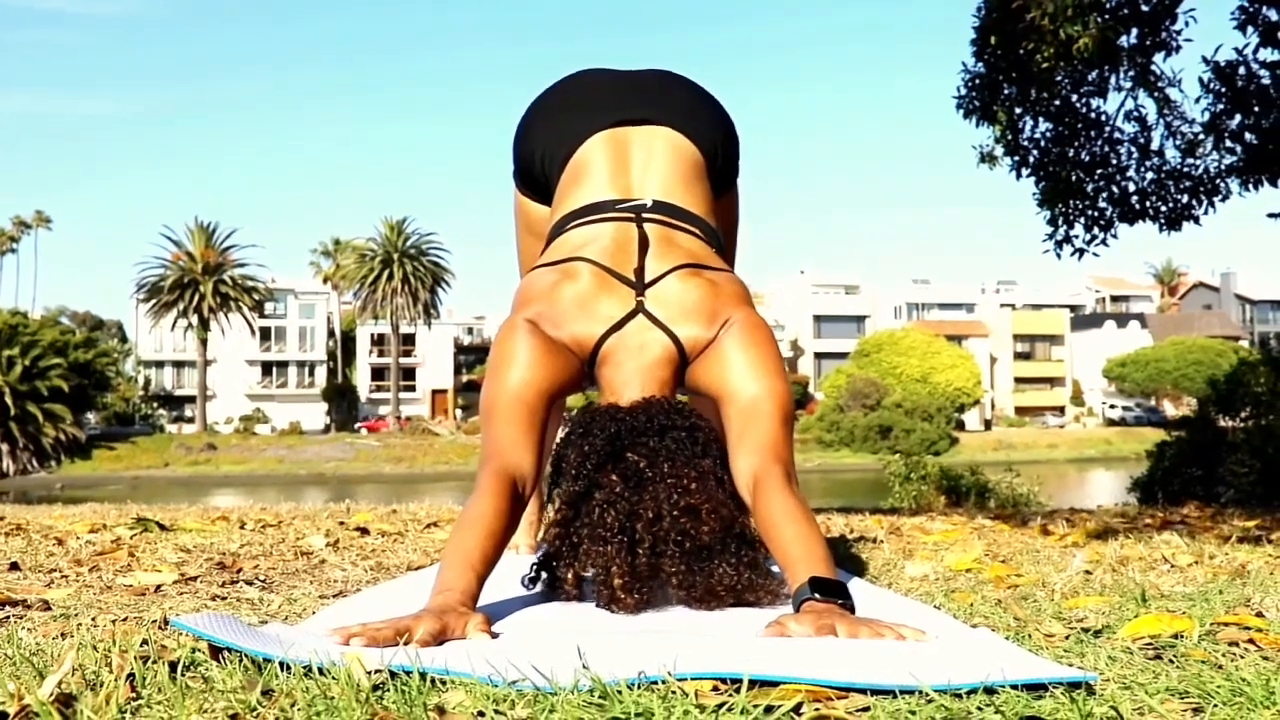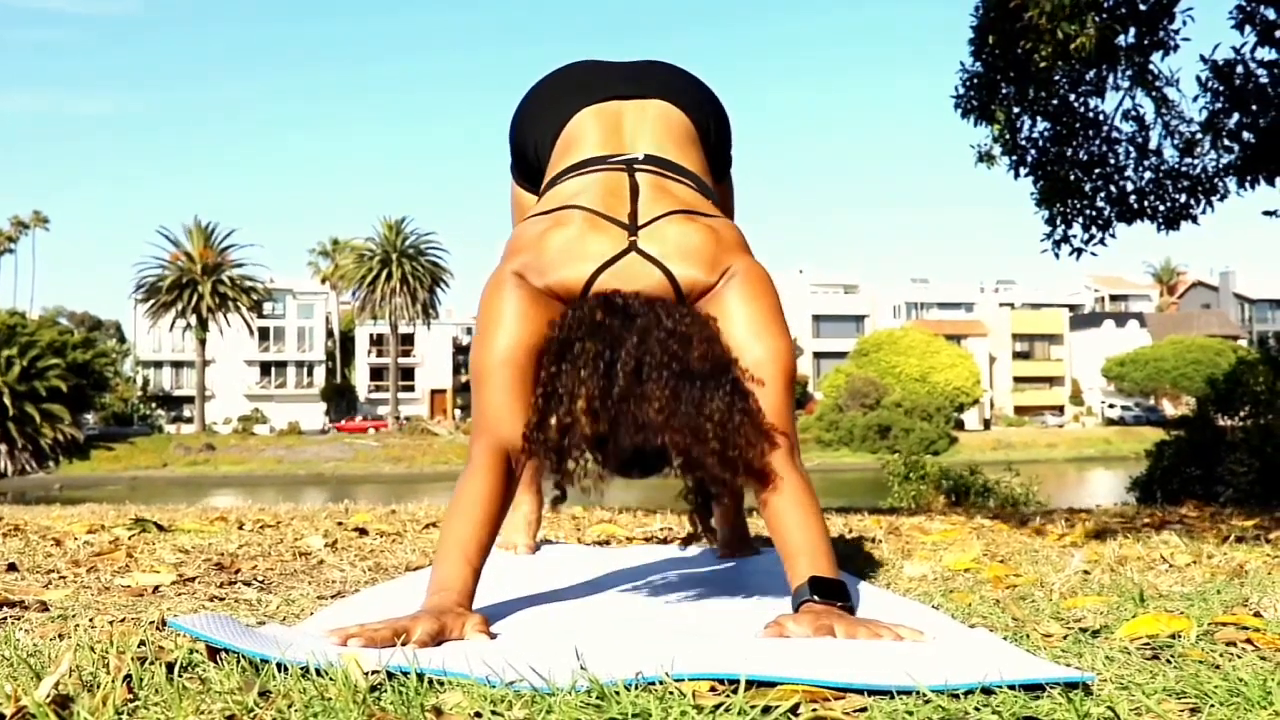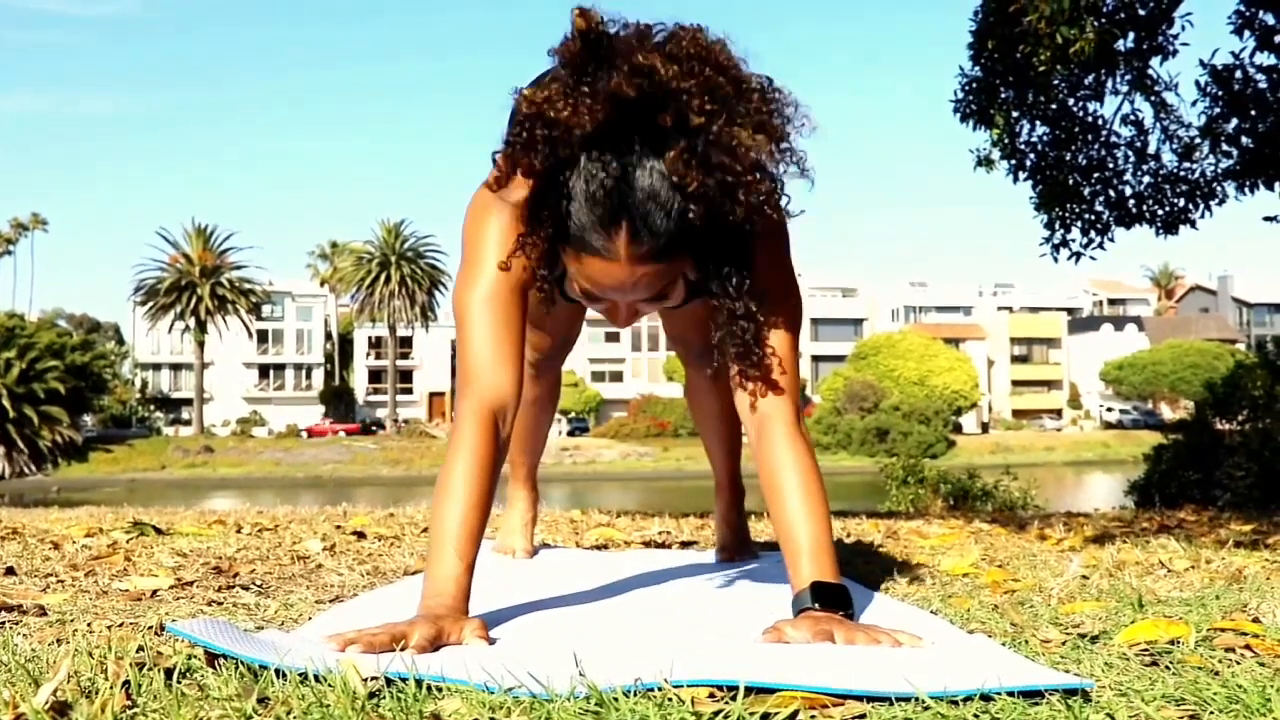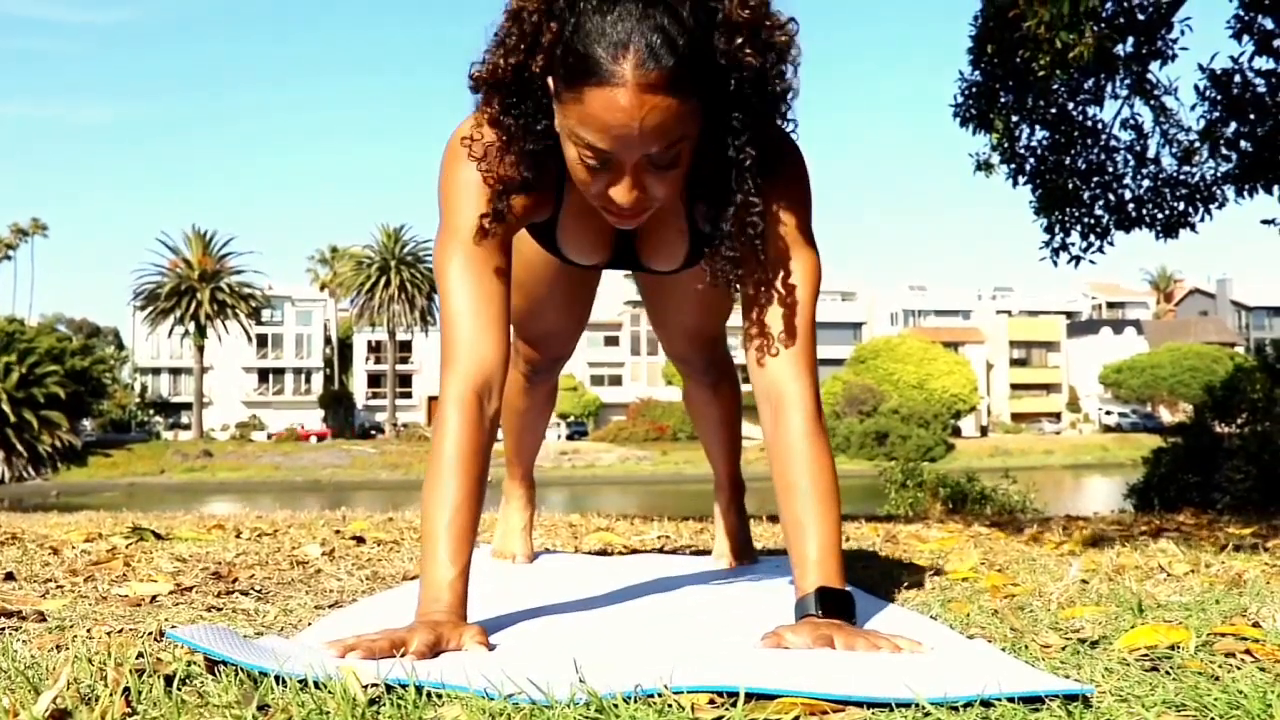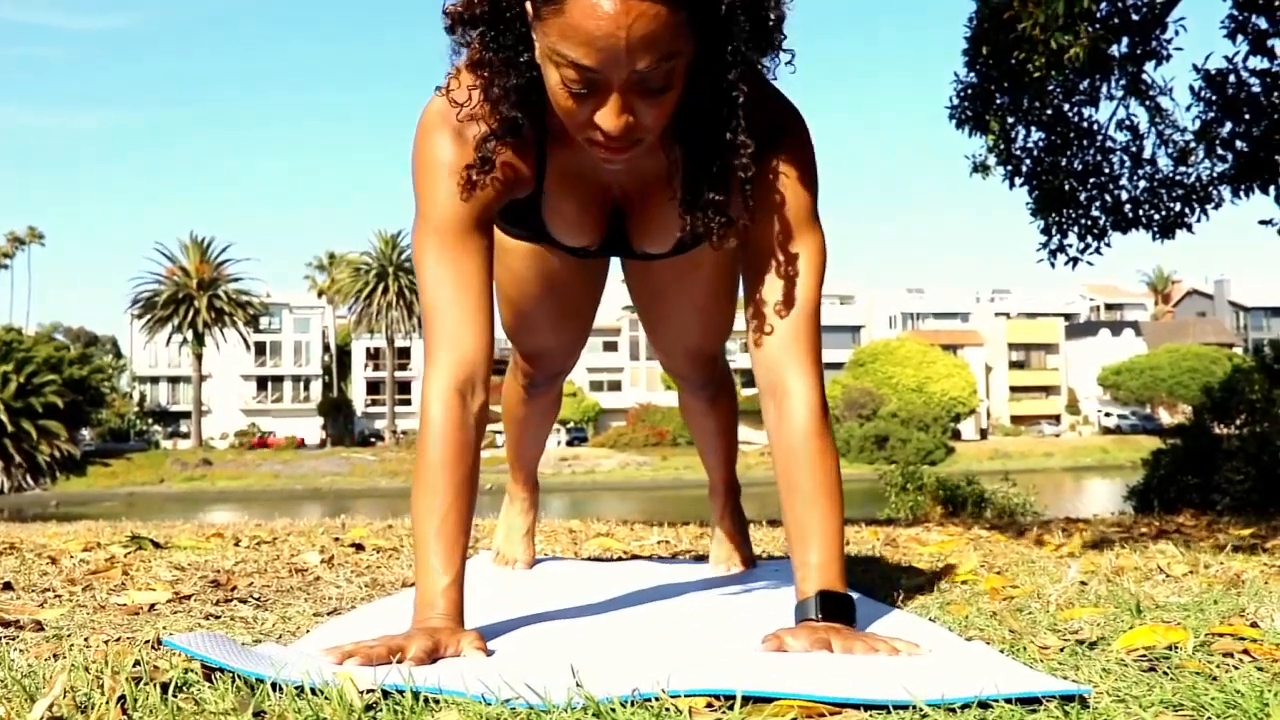
dt=0.5s
person 1, frame 1
left shoulder: (727, 336)
right shoulder: (542, 335)
left elbow: (769, 477)
right elbow: (502, 476)
left wrist: (823, 596)
right ankle: (530, 514)
person 1, frame 2
left shoulder: (729, 284)
right shoulder: (530, 286)
left elbow: (775, 450)
right elbow: (492, 450)
left wrist: (821, 597)
right wrist: (444, 603)
left knee: (728, 372)
right knee: (529, 363)
left ankle: (727, 514)
right ankle: (527, 498)
person 1, frame 3
left shoulder: (744, 221)
right shoulder: (513, 209)
left elbow: (772, 408)
right elbow: (482, 408)
left wrist: (822, 599)
right wrist: (442, 605)
left knee: (710, 352)
right knee: (540, 348)
left ankle: (728, 501)
right ankle: (522, 495)
person 1, frame 4
left shoulder: (762, 165)
right shoulder: (495, 151)
left elbow: (788, 389)
right elbow: (470, 385)
left wrist: (823, 604)
right wrist: (440, 609)
left hip: (693, 232)
right hip: (553, 223)
left knee: (701, 358)
right knee: (537, 354)
left ankle: (728, 502)
right ankle: (517, 494)
person 1, frame 5
left shoulder: (759, 131)
right shoulder: (468, 120)
left elbow: (791, 380)
right elbow: (456, 380)
left wrist: (825, 607)
right wrist: (437, 615)
left hip: (688, 221)
right hip: (545, 220)
right knee: (542, 360)
left ankle: (726, 505)
right ankle: (521, 498)
